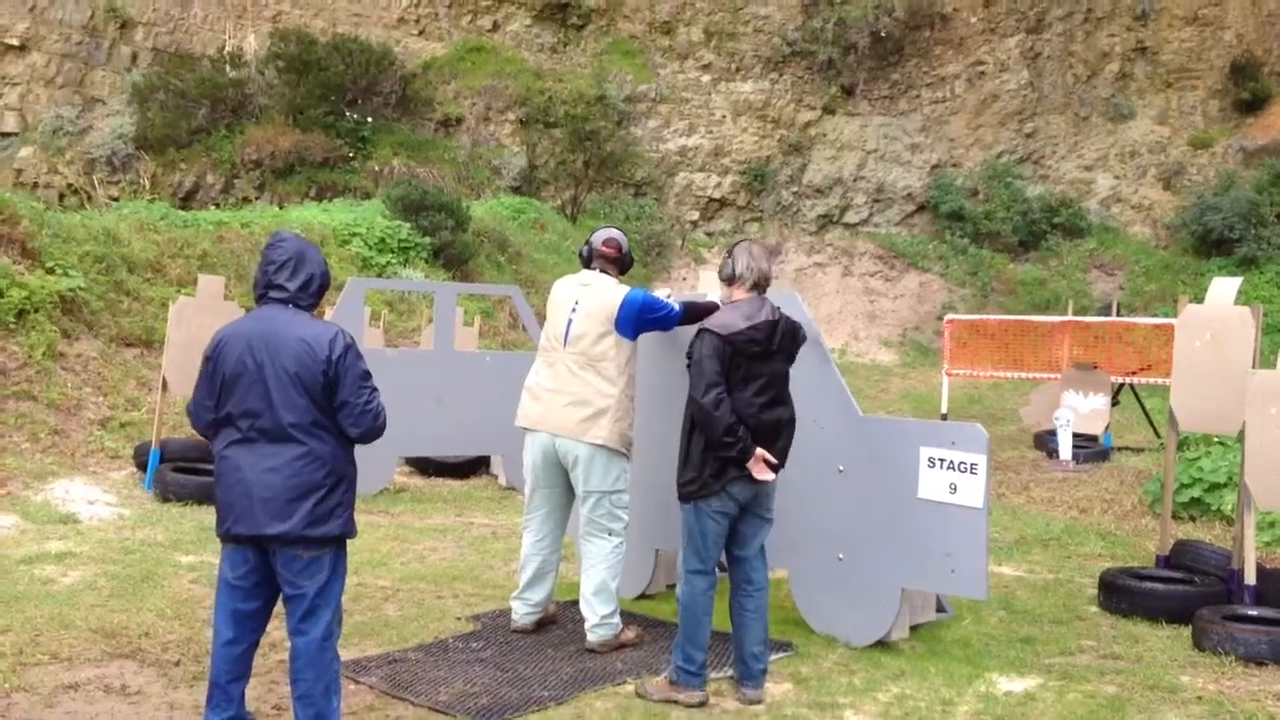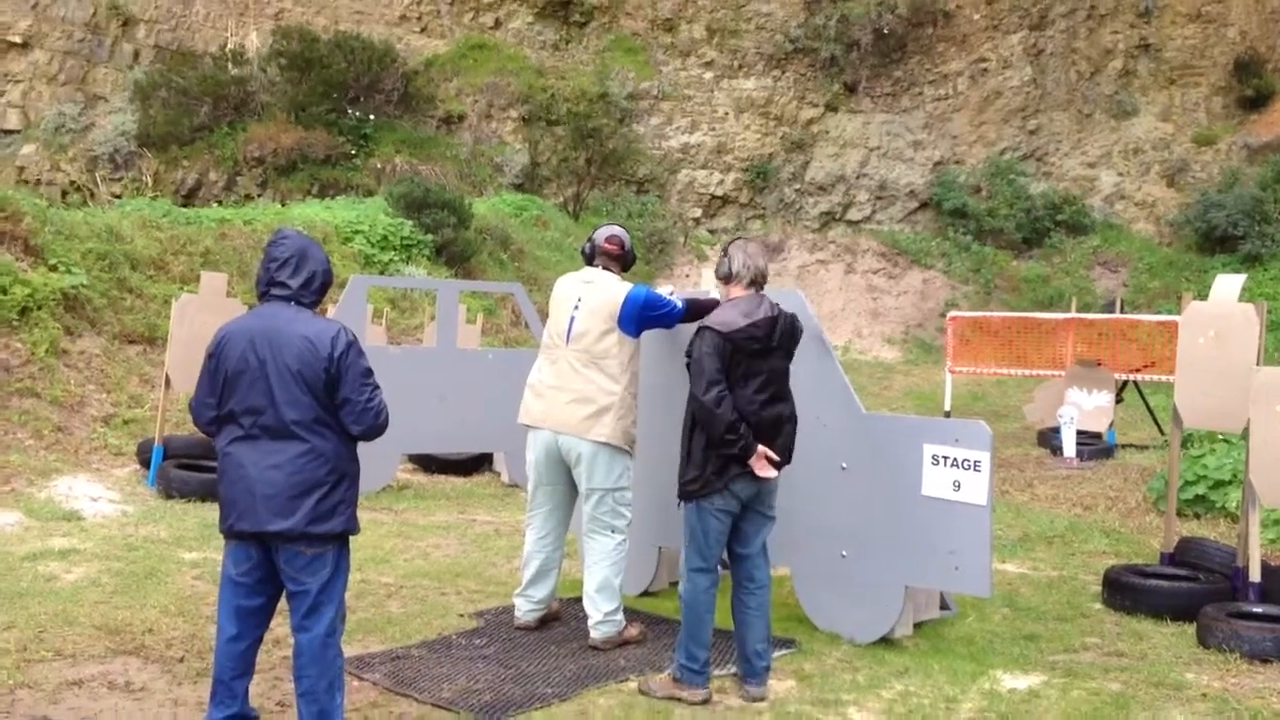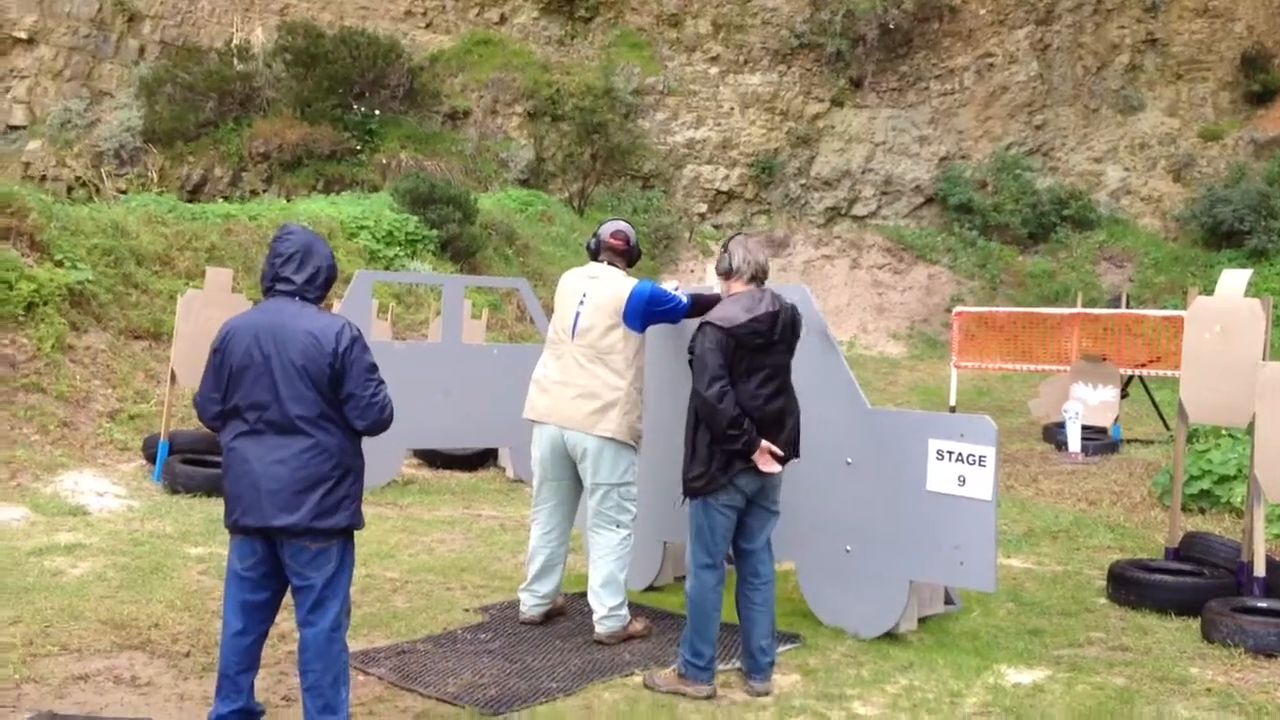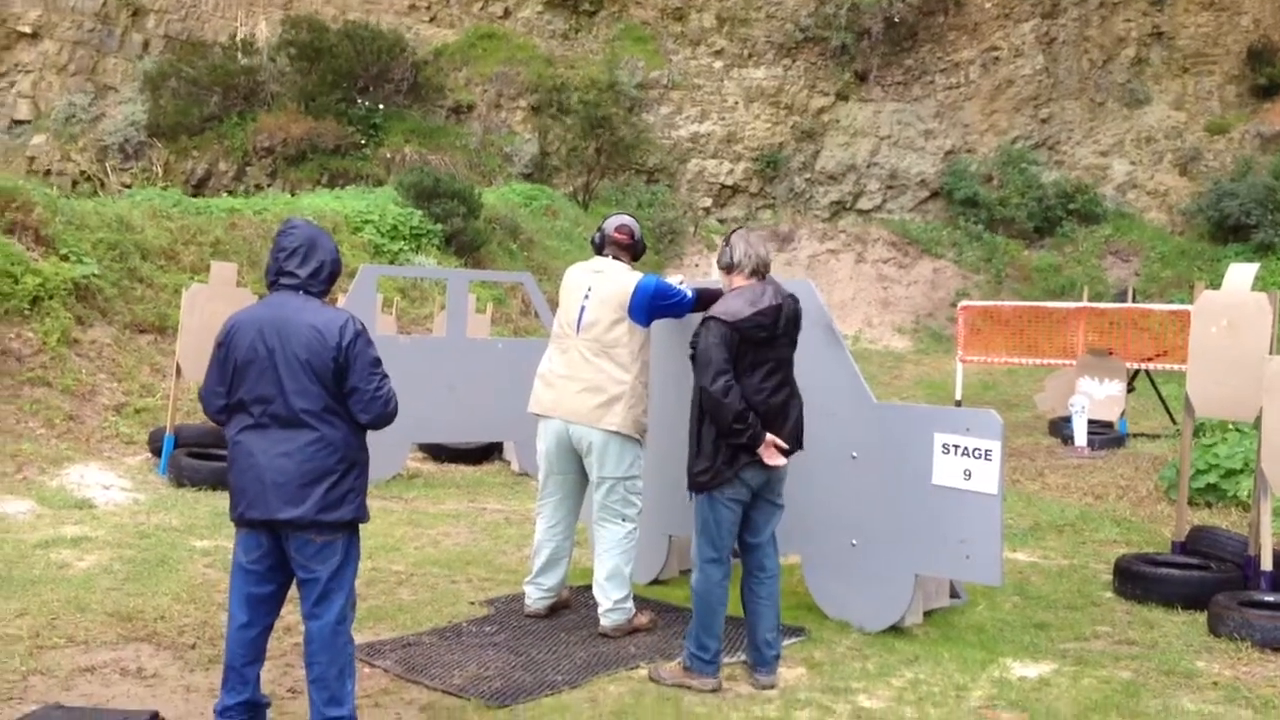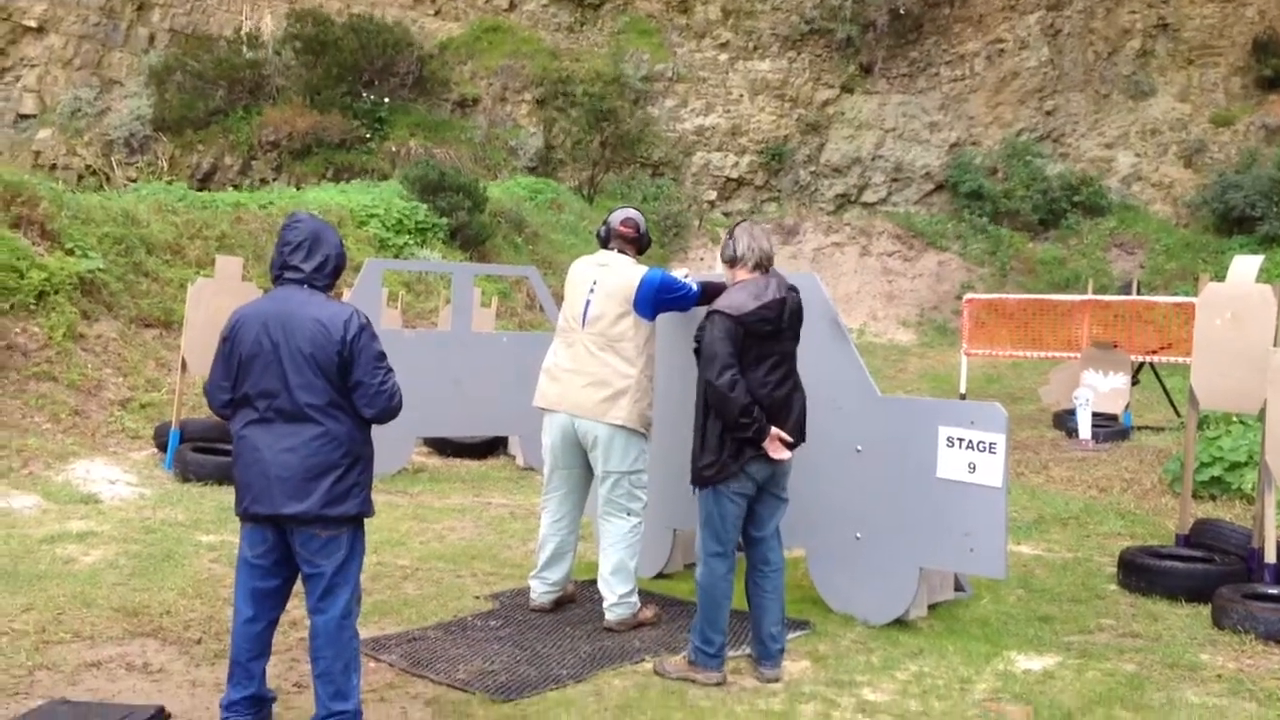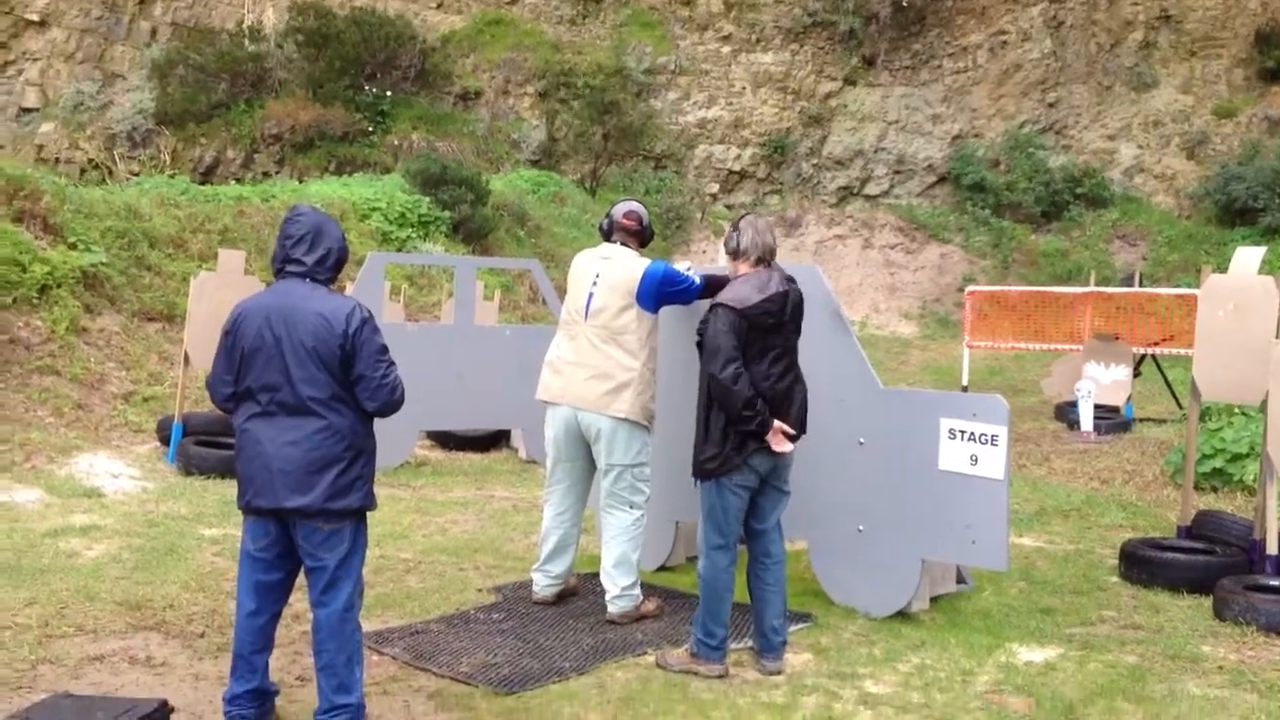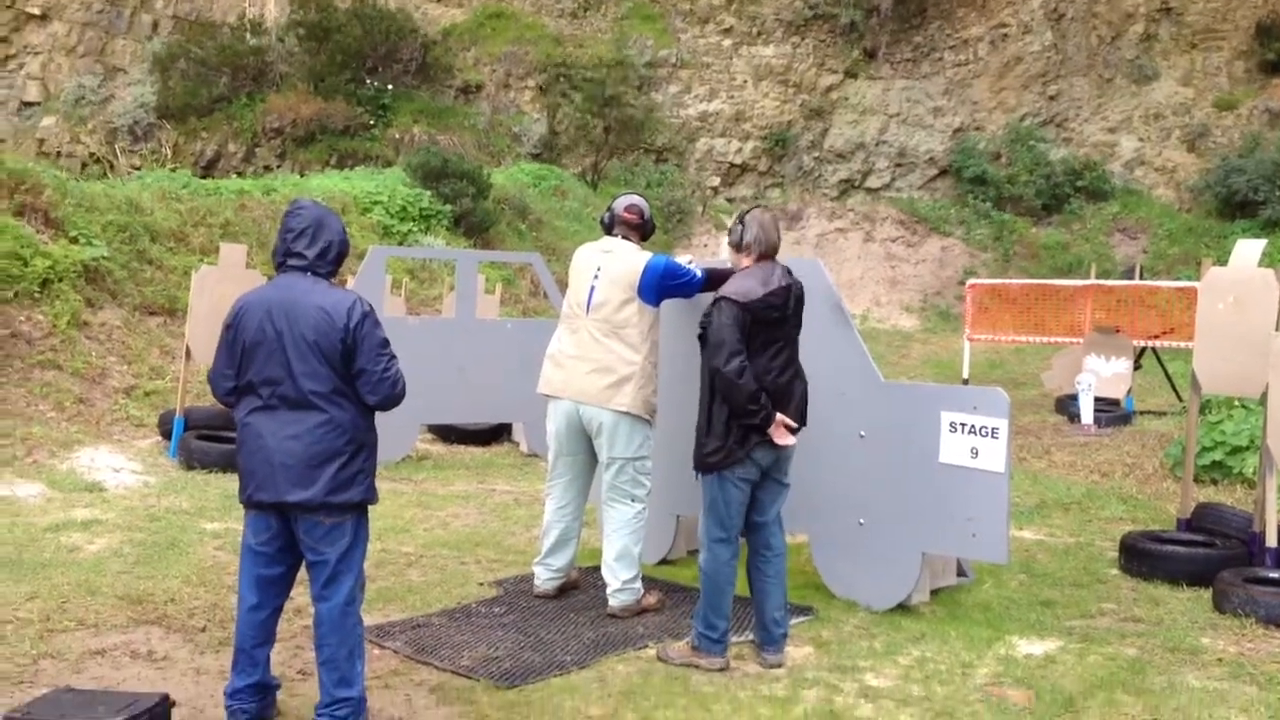
dt=0.1s
person 1, frame 1
left shoulder: (226, 339)
right shoulder: (330, 341)
left elbow: (202, 420)
right elbow: (367, 424)
left hip: (242, 509)
right hip: (308, 512)
left knee: (234, 626)
right knee: (312, 632)
person 1, frame 2
left shoulder: (228, 336)
right shoulder: (333, 339)
left elbow: (205, 416)
right elbow: (370, 421)
right wrist: (328, 418)
left hip: (244, 506)
right hip: (311, 509)
left knee: (237, 623)
right knee: (316, 628)
person 1, frame 3
left shoulder: (233, 331)
right shoulder: (337, 334)
left elbow: (209, 411)
right elbow: (374, 416)
right wrist: (330, 413)
left hip: (250, 501)
right hip: (316, 504)
left knee: (243, 617)
right knee: (321, 623)
person 1, frame 4
left shoulder: (238, 325)
right shoulder: (341, 328)
left elbow: (215, 405)
right elbow: (378, 410)
right wrist: (336, 405)
left hip: (255, 494)
right hip: (321, 498)
left knee: (248, 610)
right knee: (327, 617)
person 1, frame 5
left shoulder: (243, 319)
right shoulder: (346, 321)
left elbow: (219, 400)
right elbow: (382, 404)
right wrist: (339, 399)
left hip: (261, 489)
right hip: (326, 491)
left knee: (254, 604)
right knee: (332, 611)
person 1, frame 6
left shoulder: (245, 313)
right shoulder: (348, 315)
left elbow: (222, 393)
right elbow: (385, 398)
right wrist: (343, 395)
left hip: (262, 483)
right hip: (328, 485)
left knee: (256, 599)
right knee: (335, 605)
person 1, frame 7
left shoulder: (246, 307)
right shoulder: (348, 309)
left elbow: (223, 387)
right elbow: (386, 392)
right wrist: (343, 388)
left hip: (264, 477)
right hip: (329, 479)
left knee: (258, 593)
right knee: (336, 599)
person 2, frame 1
left shoulder: (715, 332)
right shoulder: (784, 329)
left elbow: (708, 403)
left wrist: (741, 450)
left hip: (717, 472)
right hip: (761, 473)
left knee: (698, 574)
right knee: (751, 573)
left ankle: (687, 679)
right ankle: (751, 679)
person 2, frame 2
left shoulder: (716, 329)
right shoulder: (784, 324)
left elbow: (710, 400)
left wrist: (742, 448)
left hip: (720, 469)
right hip: (765, 468)
left knee: (701, 572)
right knee: (753, 570)
left ankle: (690, 677)
right ankle: (755, 675)
person 2, frame 3
left shoulder: (718, 325)
right shoulder: (785, 317)
left elbow: (712, 396)
left wrist: (746, 444)
left hip: (723, 465)
right hip: (768, 463)
left knee: (706, 569)
right knee: (758, 565)
left ankle: (695, 673)
right ankle: (759, 670)
person 2, frame 4
left shoulder: (721, 319)
right shoulder: (786, 309)
left elbow: (718, 390)
left wrist: (750, 437)
left hip: (729, 459)
right hip: (772, 456)
left knee: (712, 562)
right knee: (763, 559)
left ankle: (701, 666)
right ankle: (764, 664)
person 2, frame 5
left shoulder: (725, 313)
right shoulder: (789, 301)
left elbow: (723, 384)
left wrist: (756, 431)
left hip: (733, 453)
right hip: (776, 450)
left knee: (716, 557)
right knee: (767, 552)
left ankle: (706, 660)
right ankle: (769, 657)
person 2, frame 6
left shoulder: (729, 307)
right shoulder: (790, 295)
left elbow: (727, 377)
left wrist: (759, 424)
left hip: (735, 446)
right hip: (777, 444)
left knee: (718, 549)
right knee: (768, 545)
left ankle: (708, 652)
right ankle: (771, 650)
person 2, frame 7
left shoulder: (732, 300)
right shoulder: (790, 288)
left elbow: (730, 370)
left wrist: (763, 417)
left hip: (736, 439)
right hip: (778, 436)
left knee: (720, 542)
right knee: (768, 537)
left ankle: (709, 645)
right ankle: (772, 642)
person 3, frame 1
left shoulder: (561, 289)
right shoulder: (626, 301)
right elbow: (682, 314)
left wrist: (652, 300)
right wrist: (721, 306)
left hip: (542, 422)
right hip: (593, 431)
left knee: (541, 521)
right knee: (602, 531)
left ankle: (528, 610)
right ankle: (603, 628)
person 3, frame 2
left shoulder: (563, 287)
right shoulder: (629, 298)
right elbow: (685, 311)
left wrist: (654, 297)
right wrist: (723, 304)
left hip: (544, 419)
right hip: (595, 428)
left knee: (544, 518)
right knee: (605, 528)
left ankle: (531, 607)
right ankle: (606, 626)
person 3, frame 3
left shoulder: (568, 282)
right shoulder: (634, 294)
right elbow: (691, 306)
left wrist: (660, 292)
left hip: (550, 415)
right hip: (600, 424)
left knee: (549, 513)
right knee: (610, 523)
left ankle: (536, 601)
right ankle: (611, 620)
person 3, frame 4
left shoulder: (573, 276)
right shoulder: (640, 287)
right elbow: (695, 300)
left wrist: (664, 286)
left hip: (554, 408)
right hip: (606, 417)
left knee: (554, 507)
right knee: (615, 516)
left ankle: (541, 595)
right ankle: (616, 614)
person 3, frame 5
left shoulder: (579, 270)
right shoulder: (645, 281)
right elbow: (700, 294)
left wrist: (670, 279)
left hip: (560, 403)
right hip: (611, 411)
left knee: (559, 501)
right knee: (621, 510)
left ankle: (546, 589)
right ankle: (621, 608)
person 3, frame 6
left shoulder: (581, 263)
right shoulder: (648, 274)
right elbow: (703, 287)
left wrist: (673, 272)
left hip: (564, 396)
right hip: (614, 405)
left knee: (562, 494)
right knee: (623, 503)
left ankle: (549, 581)
right ankle: (623, 600)
person 3, frame 7
left shoulder: (583, 256)
right shoulder: (649, 268)
right elbow: (704, 280)
left wrist: (676, 265)
left hip: (565, 389)
right hip: (616, 398)
left knee: (563, 487)
right knee: (624, 497)
left ankle: (550, 575)
right ankle: (624, 594)
